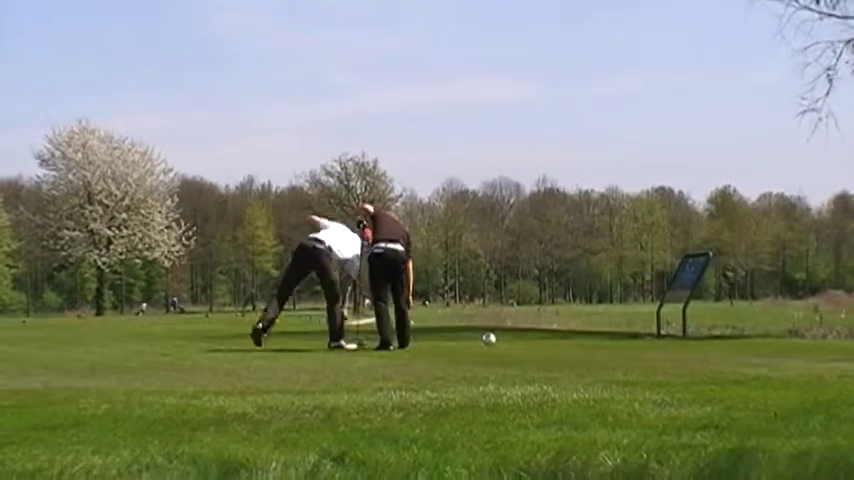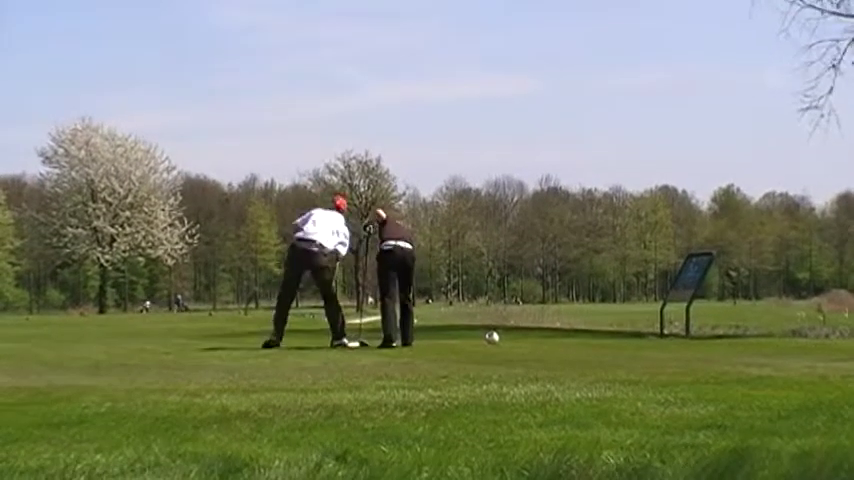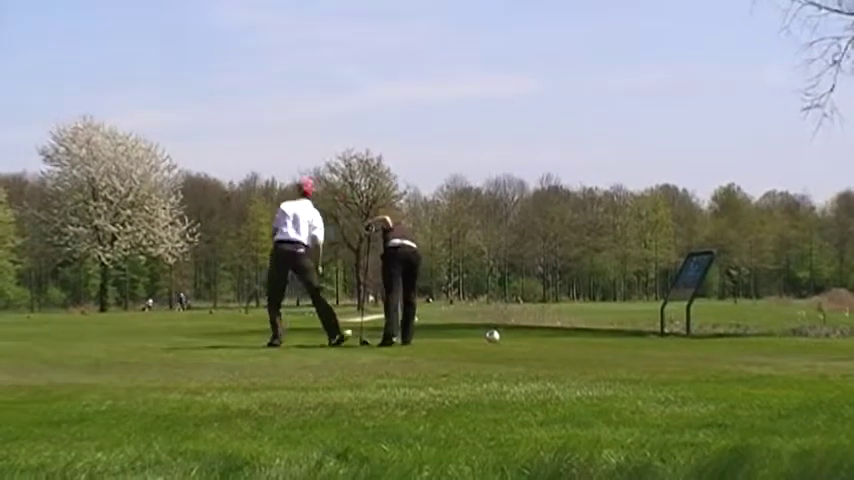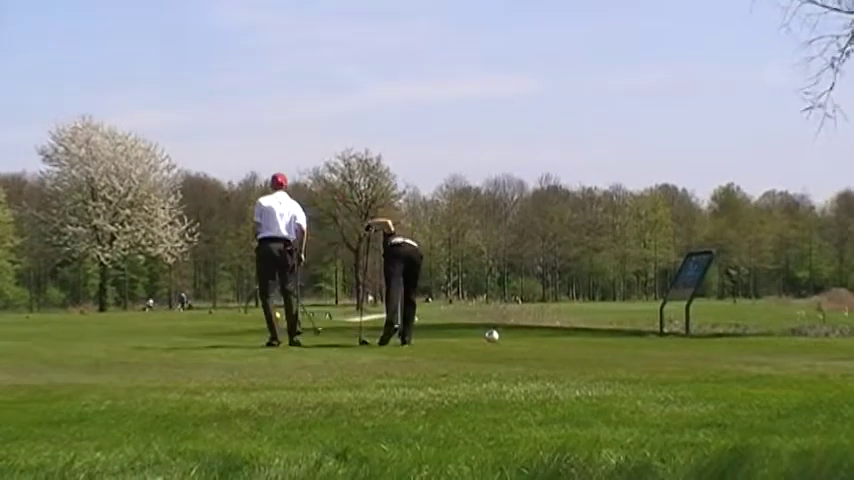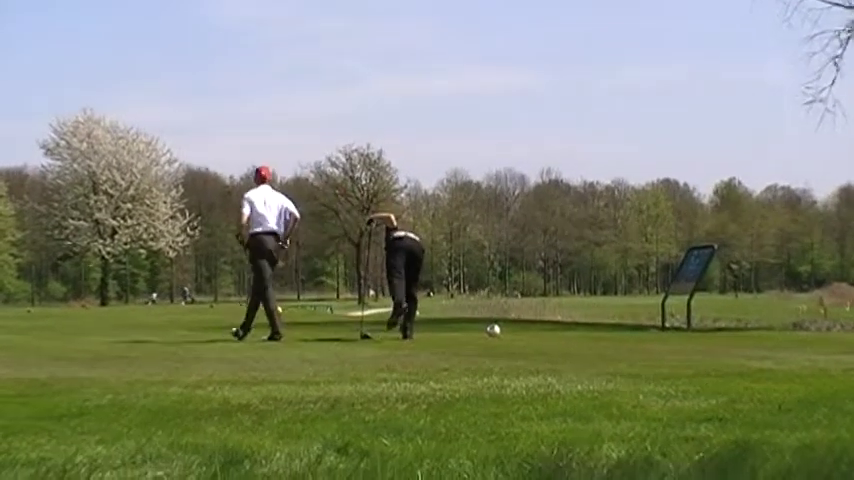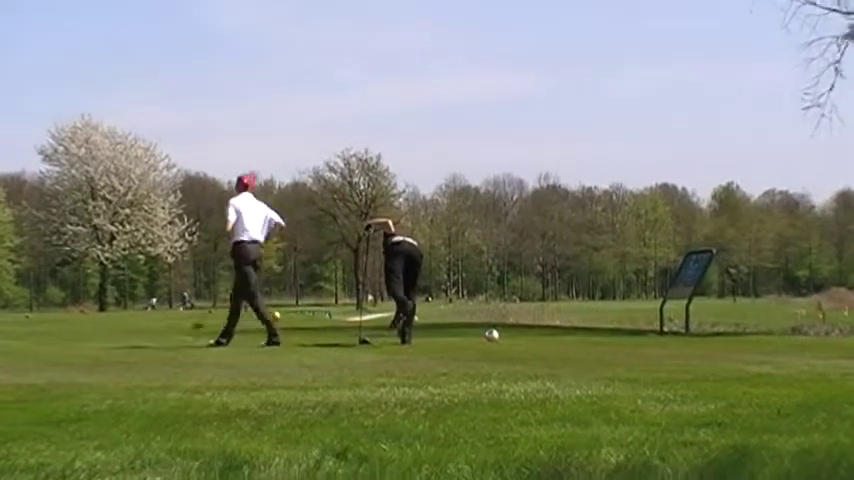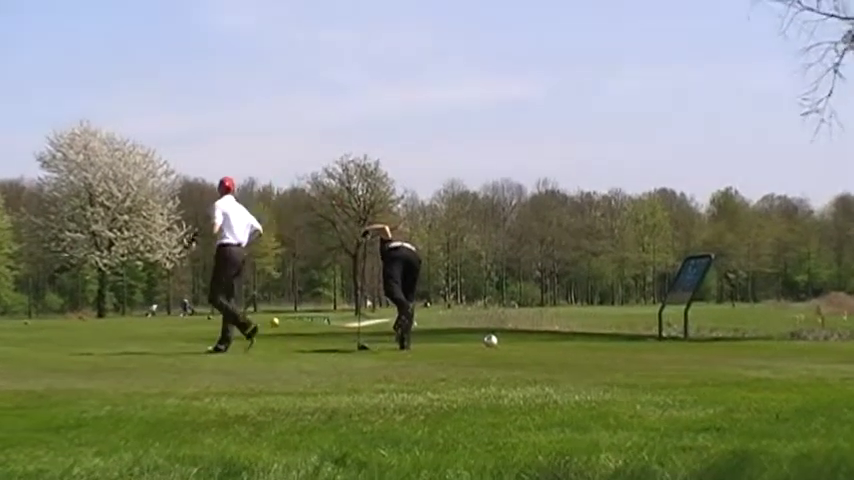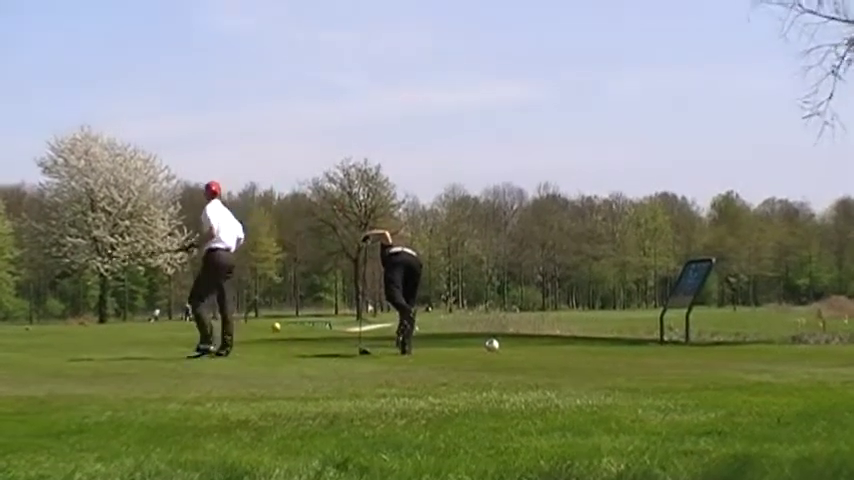
dt=0.2s
person 1, frame 1
left shoulder: (338, 227)
right shoulder: (357, 248)
left elbow: (312, 219)
right elbow: (350, 277)
left hip: (305, 247)
right hip: (324, 254)
left knee: (284, 288)
right knee: (334, 297)
left ankle: (263, 324)
right ankle: (336, 340)
person 1, frame 2
left shoulder: (315, 213)
right shoulder: (343, 228)
left elbow: (294, 226)
right elbow: (338, 255)
right wrist: (330, 278)
left hip: (297, 248)
right hip: (318, 253)
left knee: (286, 294)
right knee: (329, 296)
left ankle: (276, 337)
right ankle: (338, 338)
person 1, frame 3
left shoulder: (284, 206)
right shoulder: (314, 213)
left elbow: (274, 232)
right elbow: (319, 241)
right wrist: (319, 263)
left hip: (280, 249)
right hip: (301, 251)
left knee: (274, 294)
right knee: (315, 292)
left ankle: (276, 337)
right ankle: (334, 334)
person 1, frame 4
left shoulder: (262, 201)
right shoulder: (294, 205)
left elbow: (257, 227)
right elbow: (302, 229)
right wrist: (301, 251)
left hip: (266, 246)
right hip: (285, 248)
left knee: (266, 292)
right knee: (288, 291)
left ankle: (275, 337)
right ankle: (293, 334)
person 1, frame 5
left shoulder: (250, 195)
right shoulder: (280, 197)
left elbow: (244, 221)
right elbow: (296, 216)
left wrist: (242, 236)
right wrist: (286, 235)
left hip: (258, 241)
right hip: (274, 241)
left knee: (265, 287)
right knee: (259, 286)
left ankle: (277, 331)
right ankle: (244, 328)
person 1, frame 6
left shoulder: (234, 202)
right shoulder: (260, 205)
left elbow: (228, 227)
right elbow: (280, 223)
right wrist: (264, 235)
left hip: (241, 249)
right hip: (256, 249)
left knee: (251, 296)
right knee: (238, 294)
left ankle: (272, 334)
right ankle: (226, 336)
person 1, frame 7
left shoulder: (220, 204)
right shoulder: (241, 208)
left elbow: (215, 230)
right elbow: (258, 230)
left hip: (226, 252)
right hip: (240, 252)
left knee: (216, 297)
right knee: (228, 297)
left ankle: (247, 325)
right ankle: (224, 342)
person 1, frame 8
left shoulder: (210, 209)
right shoulder: (227, 212)
left elbow: (212, 231)
right elbow: (240, 237)
left wrist: (198, 244)
left hip: (216, 257)
right hip: (228, 258)
left knee: (196, 299)
right knee: (224, 302)
left ankle: (206, 342)
right ankle: (225, 346)
person 2, frame 1
left shoulder: (380, 216)
right shoulder: (404, 231)
left elbow: (366, 207)
right elbow: (410, 265)
left wrist: (363, 218)
right wrist: (409, 294)
left hip: (380, 253)
right hip: (399, 254)
left knee: (380, 300)
right knee: (401, 301)
left ankle: (386, 341)
right ankle: (404, 340)
person 2, frame 2
left shoulder: (387, 223)
right shoulder: (407, 234)
left elbow: (380, 213)
left wrist: (369, 224)
right wrist: (410, 293)
left hip: (388, 251)
right hip: (408, 253)
left knee: (388, 296)
right knee: (406, 299)
left ankle: (390, 338)
right ankle: (407, 338)
person 2, frame 3
left shoulder: (390, 229)
left elbow: (386, 219)
left wrist: (371, 223)
left hip: (394, 250)
right hip: (413, 252)
left knee: (392, 292)
right knee: (410, 297)
left ankle: (390, 334)
right ankle: (407, 337)
person 2, frame 4
left shoulder: (390, 236)
left elbow: (388, 223)
left wrist: (371, 223)
left hip: (396, 249)
right hip: (415, 252)
left knee: (393, 287)
right knee: (410, 297)
left ankle: (392, 322)
right ankle: (406, 336)
person 2, frame 5
left shoulder: (393, 232)
left elbow: (390, 217)
left wrist: (373, 218)
left hip: (398, 243)
right hip: (417, 246)
left knee: (395, 278)
right knee: (412, 291)
left ankle: (400, 304)
right ankle: (408, 330)
person 2, frame 6
left shoulder: (390, 238)
left elbow: (388, 222)
left wrist: (370, 224)
left hip: (397, 248)
right hip: (415, 251)
left knee: (393, 282)
right knee: (410, 294)
left ankle: (403, 303)
right ankle: (406, 335)
person 2, frame 7
left shoulder: (387, 244)
left elbow: (385, 228)
left wrist: (367, 230)
left hip: (395, 254)
right hip: (414, 256)
left knee: (391, 287)
right knee: (409, 298)
left ankle: (405, 306)
right ankle: (405, 340)
person 2, frame 8
left shoulder: (388, 249)
left elbow: (385, 234)
left wrist: (368, 235)
left hip: (396, 259)
right hip: (415, 261)
left knee: (392, 292)
right knee: (409, 302)
left ankle: (407, 311)
right ankle: (406, 344)
